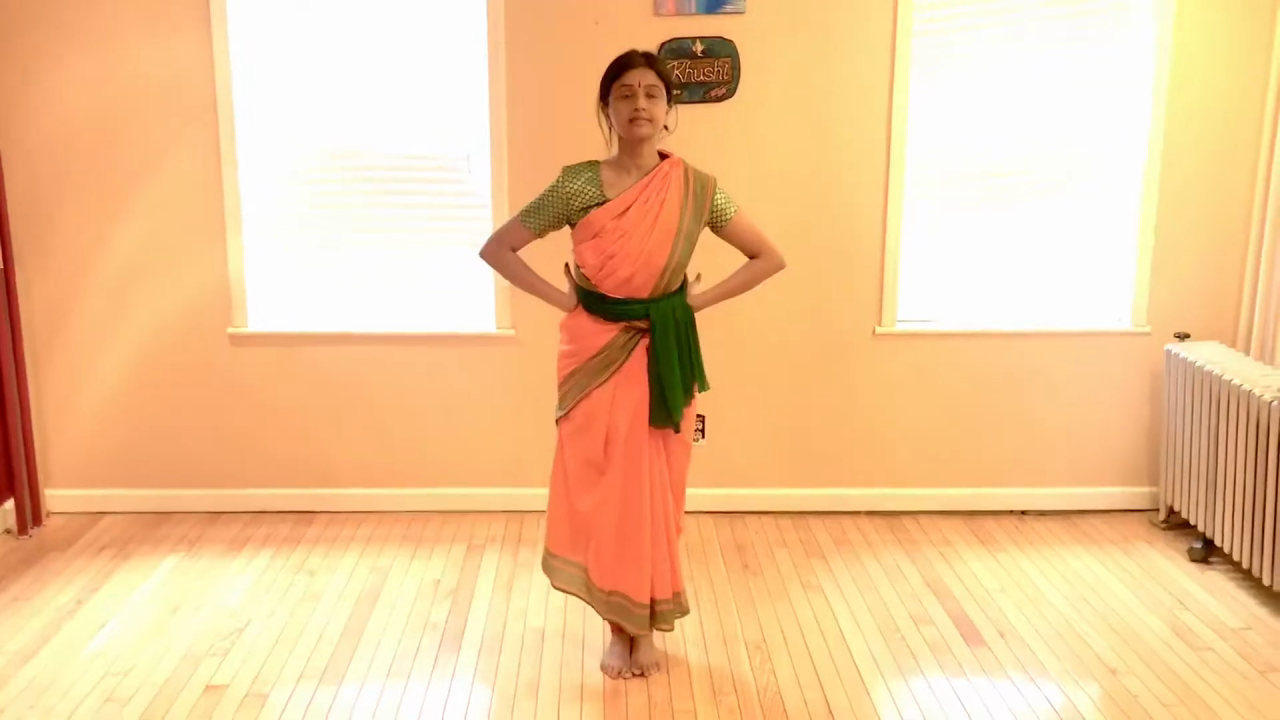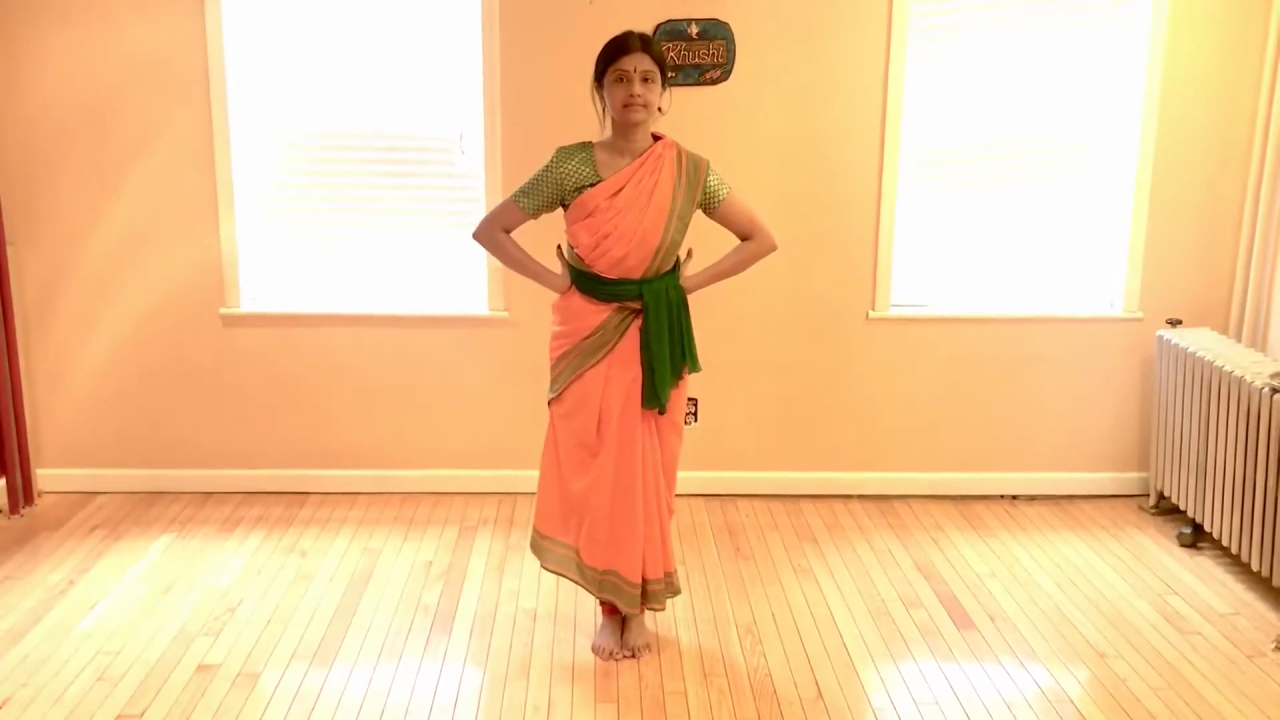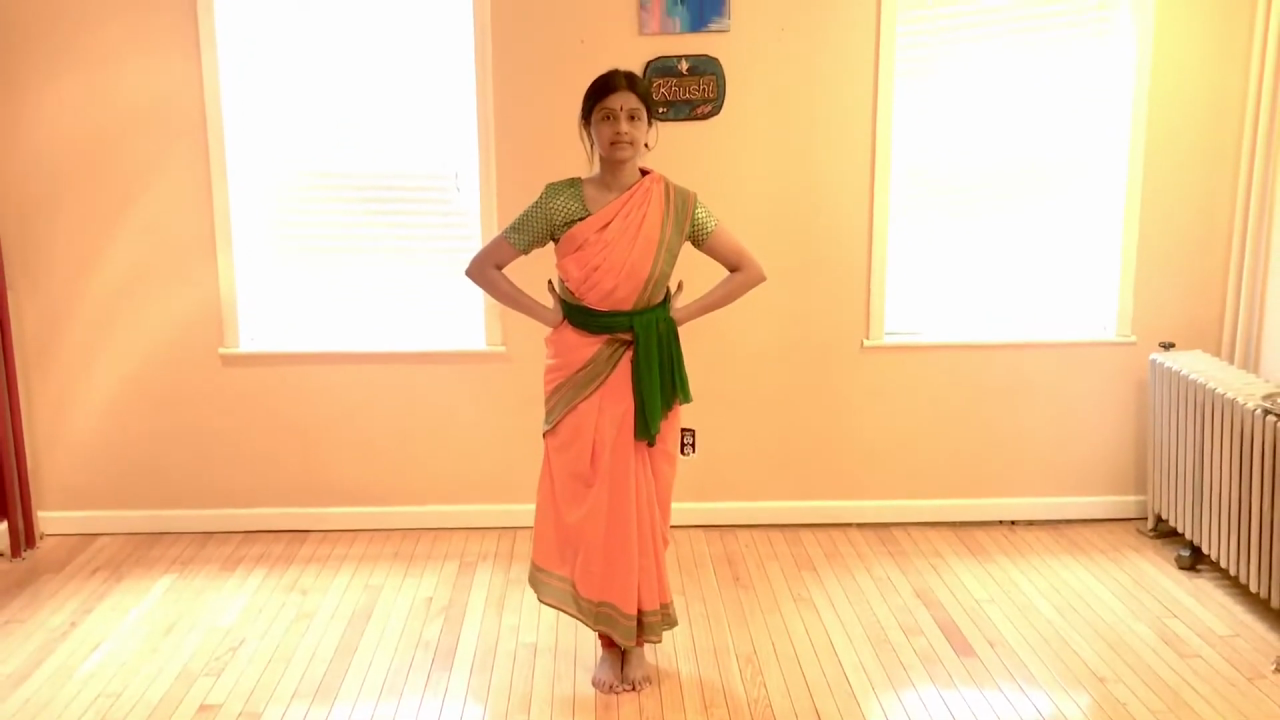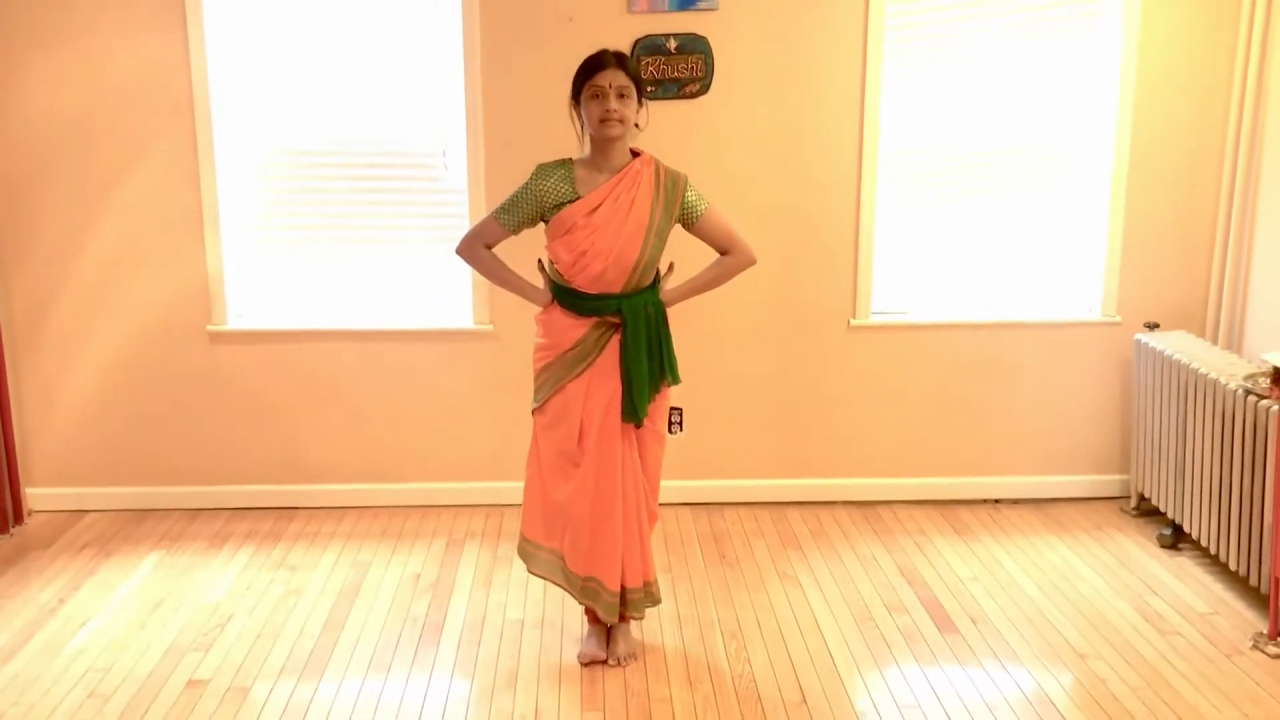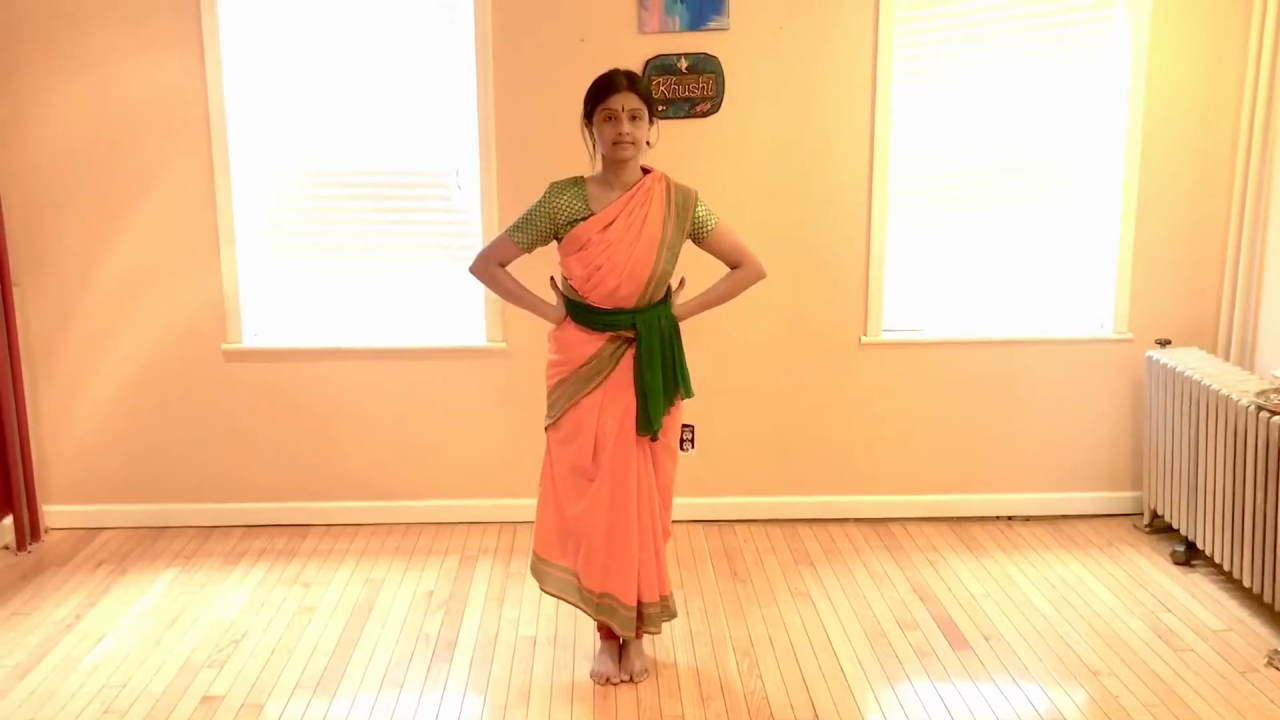
dt=1s
person 1, frame 1
left shoulder: (696, 189)
right shoulder: (577, 185)
left elbow: (769, 257)
right elbow: (496, 249)
left wrist: (699, 300)
right wrist: (563, 299)
left hip: (663, 356)
right hip: (595, 353)
left knee: (655, 488)
right knee: (601, 488)
left ankle: (648, 626)
right ankle: (618, 626)
person 1, frame 2
left shoulder: (689, 171)
right shoulder: (571, 166)
left elbow: (761, 239)
right elbow: (489, 230)
left wrist: (692, 282)
right wrist: (555, 281)
left hip: (655, 337)
right hip: (588, 335)
left knee: (647, 471)
right knee: (594, 471)
left ankle: (638, 605)
right ankle: (608, 607)
person 1, frame 3
left shoulder: (676, 203)
right shoulder: (560, 201)
left elbow: (749, 269)
right elbow: (481, 266)
left wrist: (681, 312)
right wrist: (547, 314)
left hip: (647, 371)
right hip: (581, 368)
left knee: (642, 504)
right knee: (590, 503)
left ankle: (638, 638)
right ankle: (608, 640)
person 1, frame 4
left shoulder: (667, 186)
right shoulder: (549, 183)
left elbow: (740, 253)
right elbow: (471, 245)
left wrist: (669, 295)
right wrist: (537, 294)
left hip: (635, 350)
right hip: (569, 348)
left knee: (628, 483)
right knee: (578, 483)
left ankle: (624, 615)
right ankle: (594, 616)
person 1, frame 5
left shoulder: (678, 202)
right shoulder: (563, 200)
left elbow: (750, 267)
right elbow: (485, 264)
left wrist: (683, 309)
right wrist: (550, 311)
left hip: (648, 367)
right hip: (583, 364)
left knee: (643, 499)
right knee: (591, 499)
left ankle: (637, 631)
right ankle: (607, 633)
